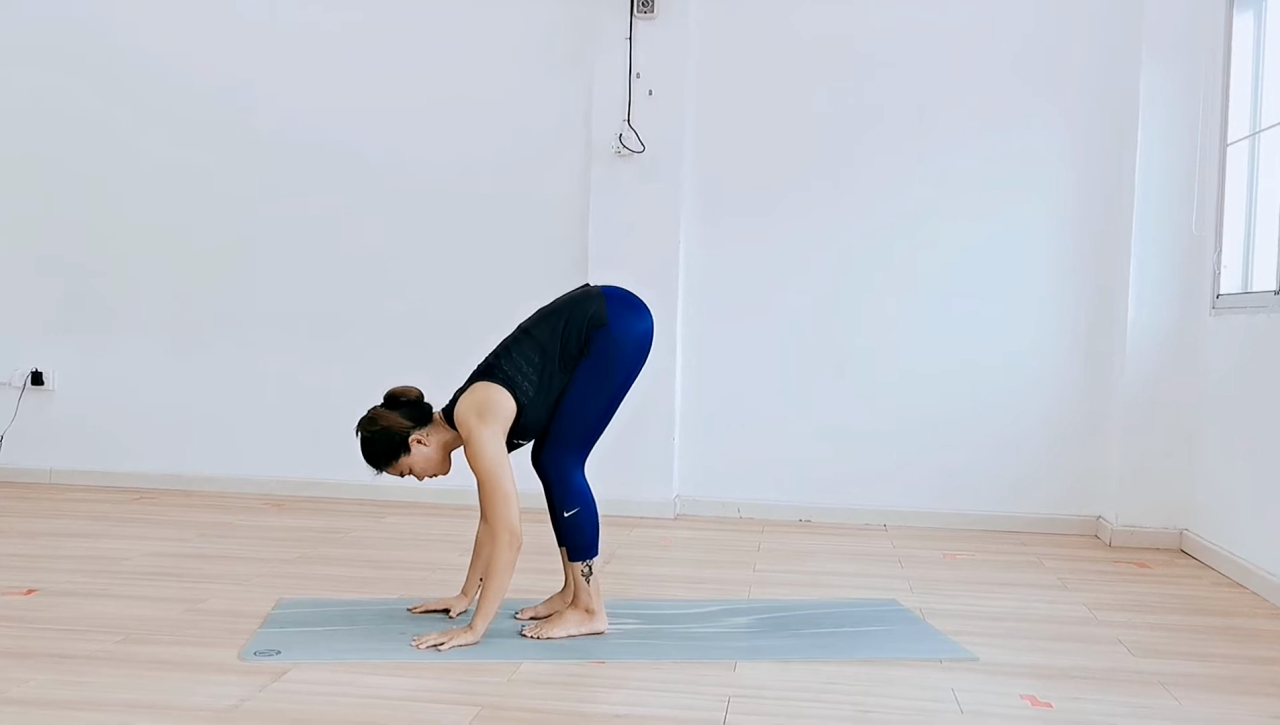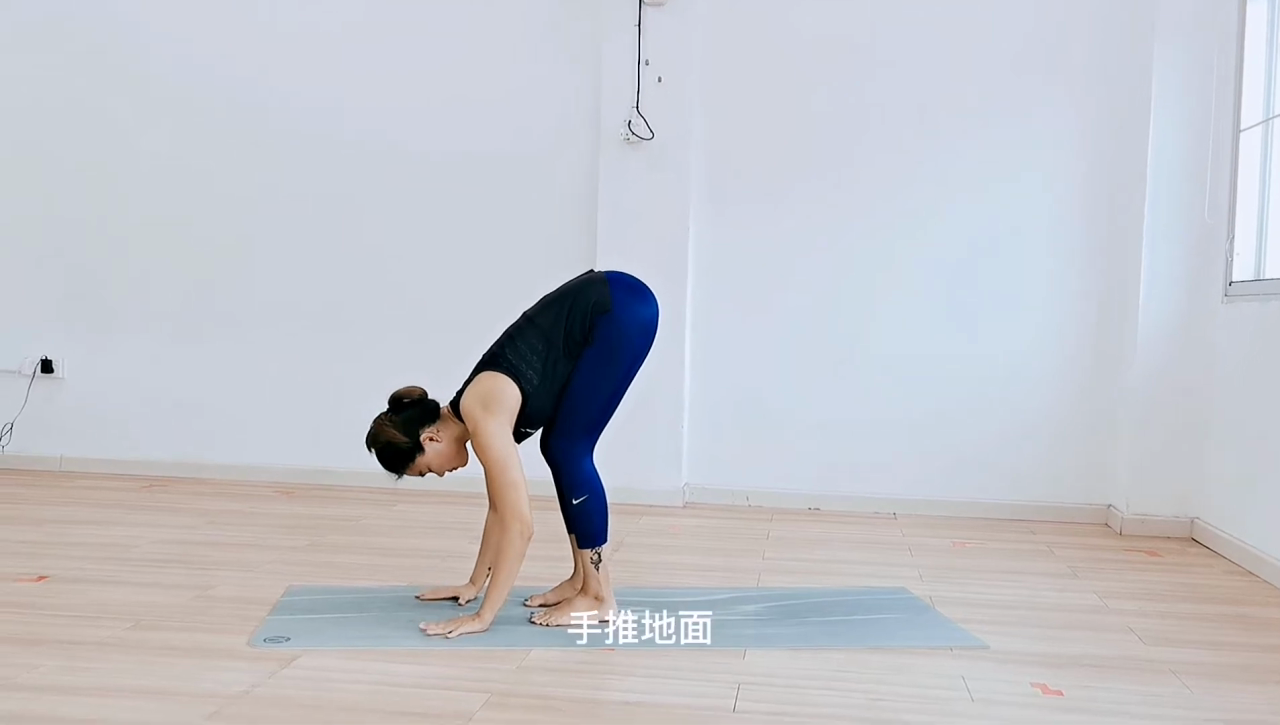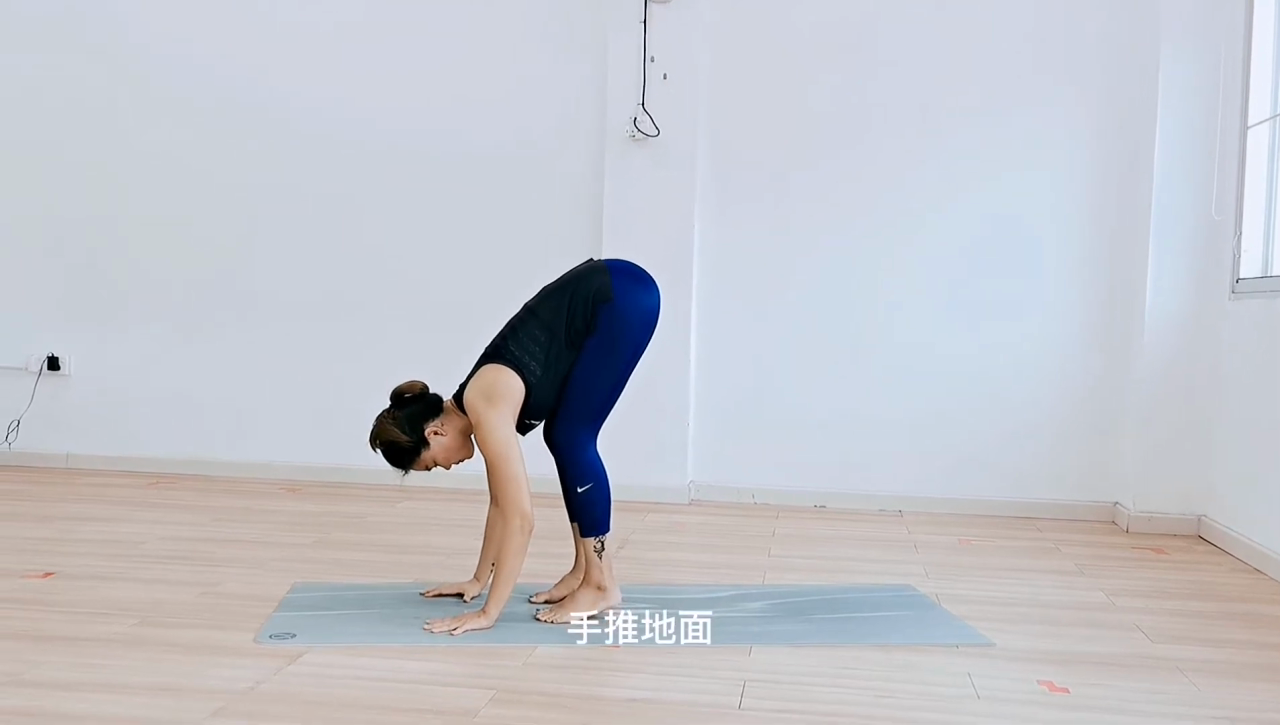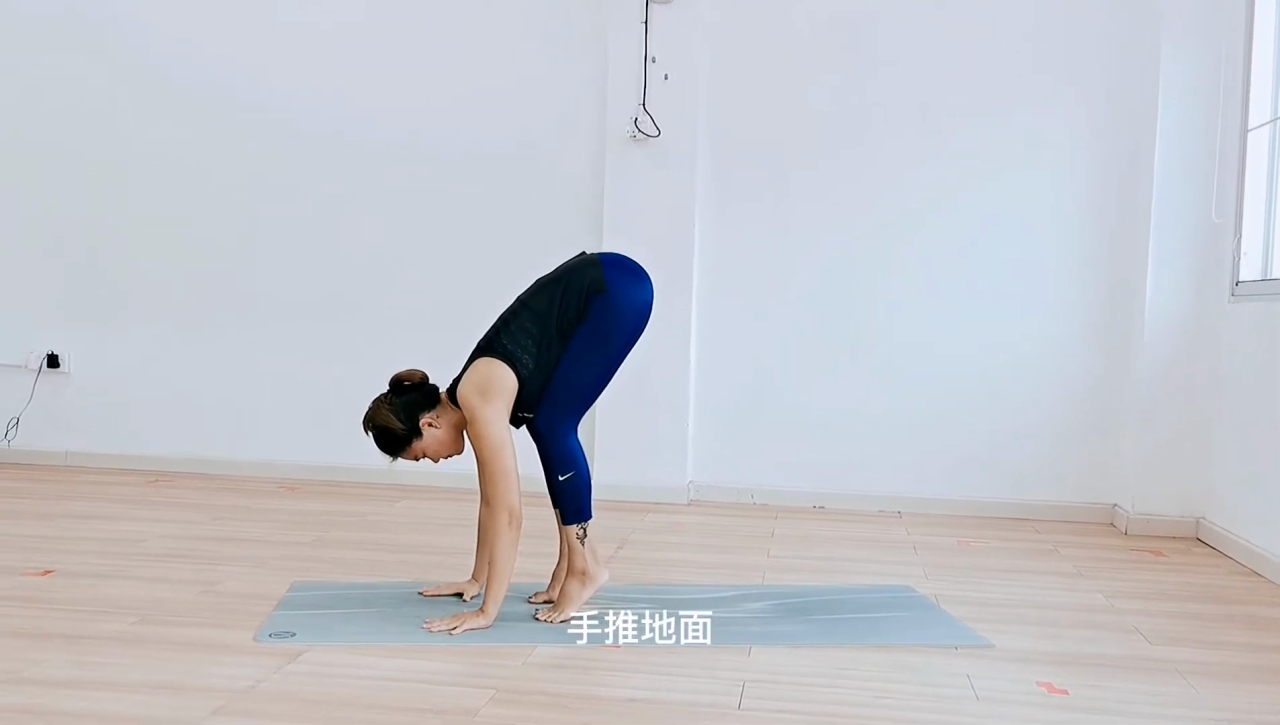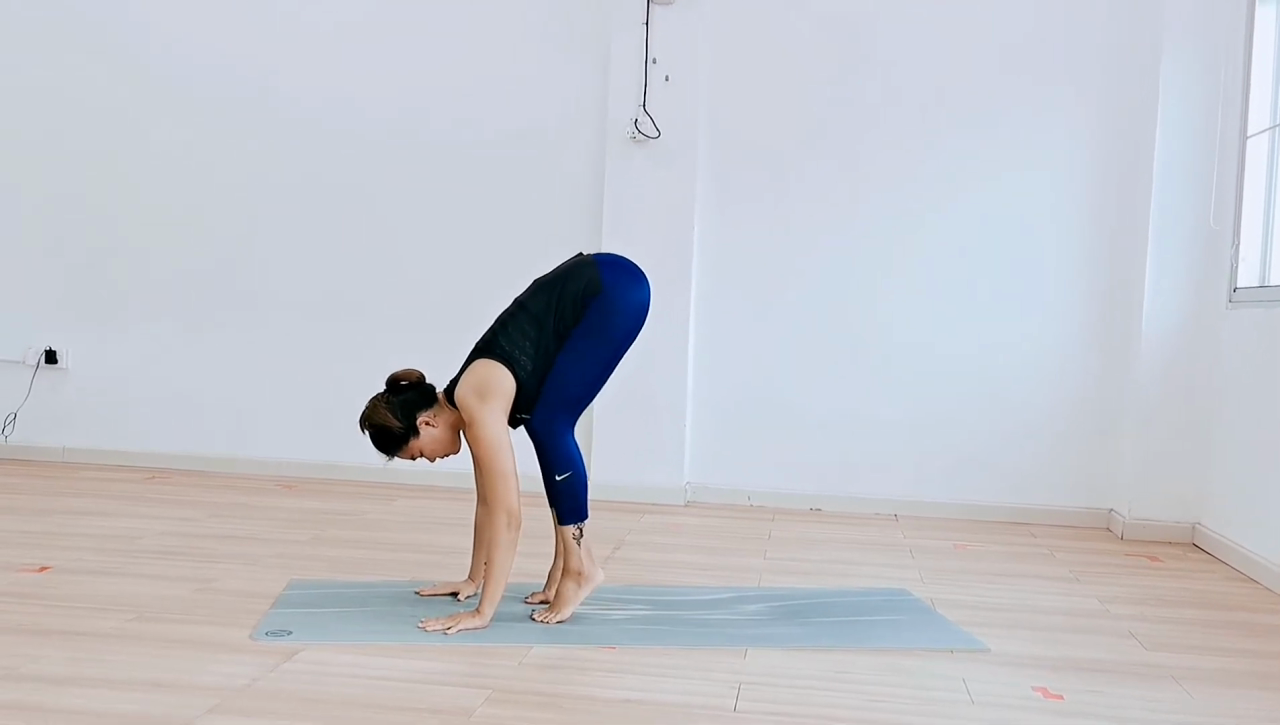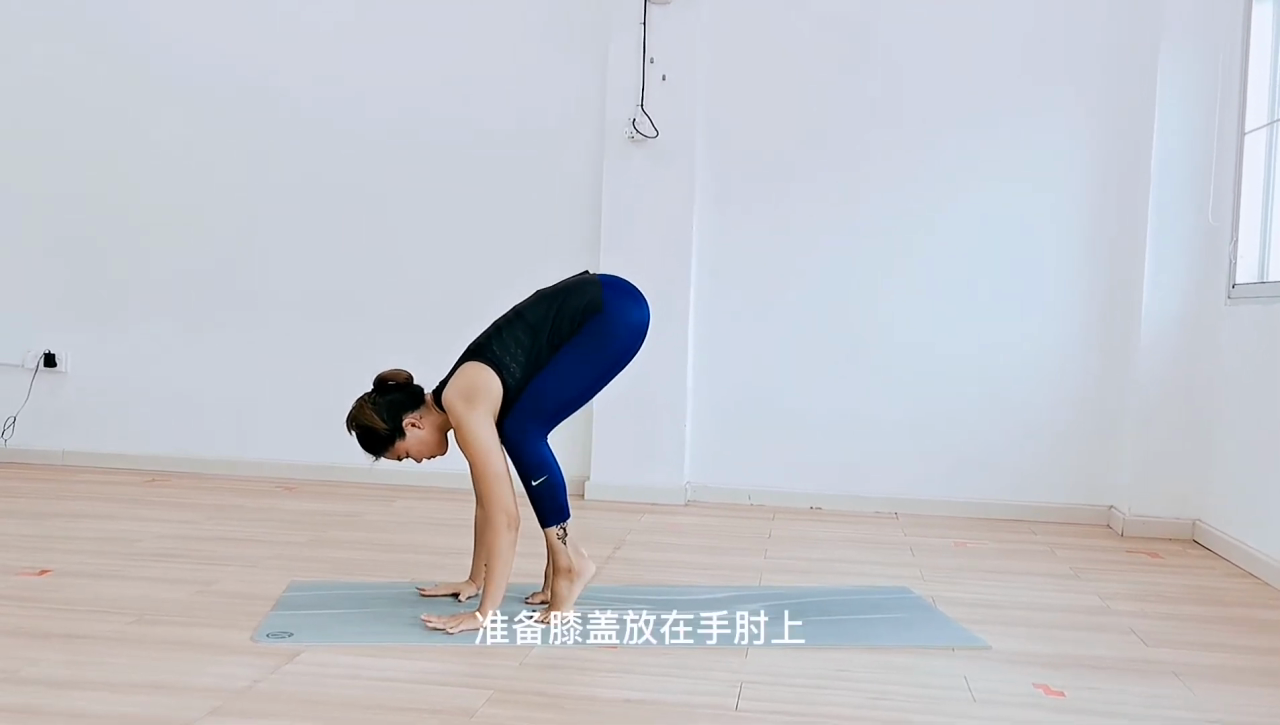
dt=0.7s
person 1, frame 1
left shoulder: (477, 428)
right shoulder: (471, 421)
left elbow: (509, 535)
right elbow: (492, 520)
left wrist: (475, 628)
right wrist: (466, 596)
left hip: (618, 324)
right hip: (595, 326)
left knee: (560, 464)
right knee: (549, 462)
left ankle: (589, 608)
right ankle: (573, 591)
person 1, frame 2
left shoulder: (483, 418)
right shoulder: (475, 414)
left elbow: (519, 524)
right elbow: (501, 508)
left wrist: (483, 617)
right wrist: (474, 584)
left hip: (622, 309)
right hip: (600, 311)
left knee: (568, 451)
right knee: (558, 448)
left ankle: (598, 594)
right ankle: (582, 578)
person 1, frame 3
left shoulder: (486, 411)
right shoulder: (480, 406)
left elbow: (519, 518)
right elbow: (501, 502)
left wrist: (488, 613)
right wrist: (479, 580)
left hip: (624, 297)
right hip: (602, 298)
left knee: (571, 439)
right knee: (561, 437)
left ankle: (600, 582)
right ankle: (584, 569)
person 1, frame 4
left shoulder: (479, 403)
right shoulder: (469, 403)
left elbow: (508, 511)
right elbow: (491, 499)
left wrist: (487, 612)
right wrist: (477, 579)
left hip: (618, 290)
right hip: (592, 293)
left knee: (552, 426)
right knee: (546, 427)
left ankle: (585, 567)
right ankle: (569, 564)
person 1, frame 5
left shoulder: (476, 403)
right shoulder: (469, 404)
left elbow: (507, 513)
right elbow: (488, 499)
left wrist: (483, 612)
right wrist: (474, 579)
left hip: (614, 288)
right hip: (591, 292)
left knee: (549, 426)
right knee: (545, 427)
left ankle: (579, 567)
right ankle: (565, 565)
person 1, frame 6
left shoulder: (463, 407)
right shoulder: (459, 403)
left elbow: (505, 516)
right elbow: (488, 501)
left wrist: (484, 613)
right wrist: (475, 580)
left hip: (616, 311)
right hip: (589, 311)
left knee: (521, 433)
right knee: (522, 435)
left ankle: (570, 563)
right ankle: (559, 566)
